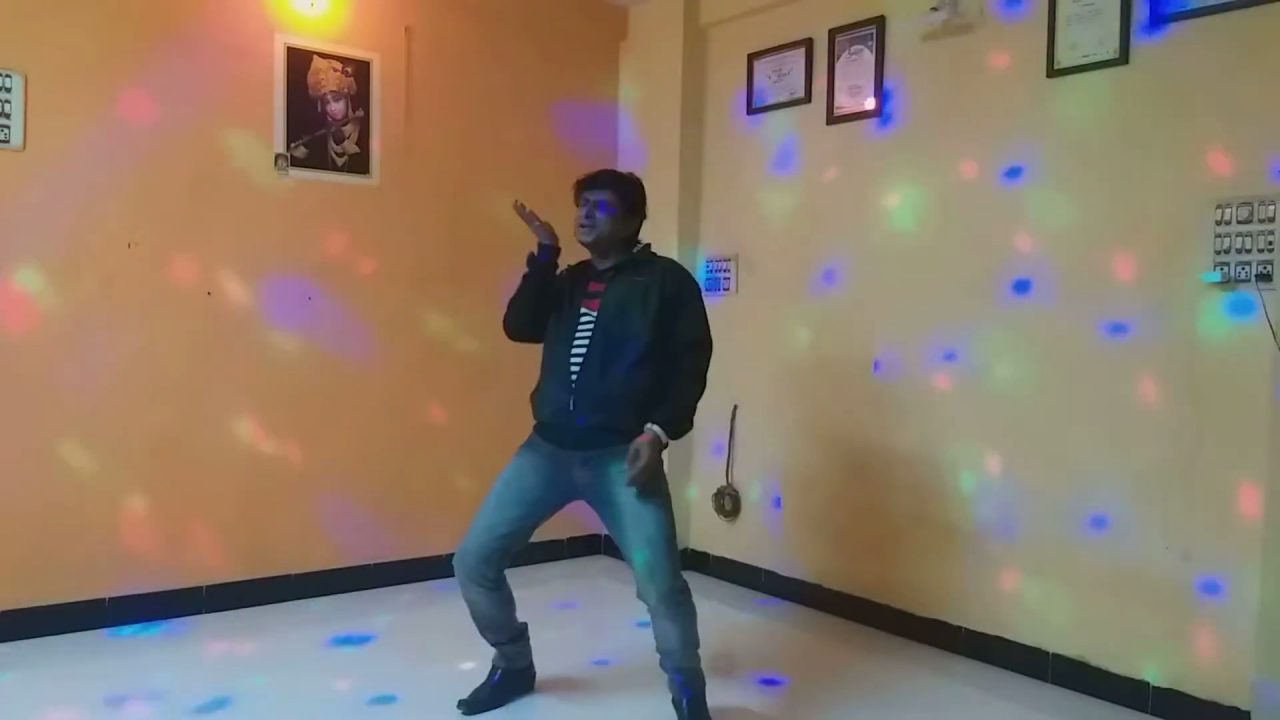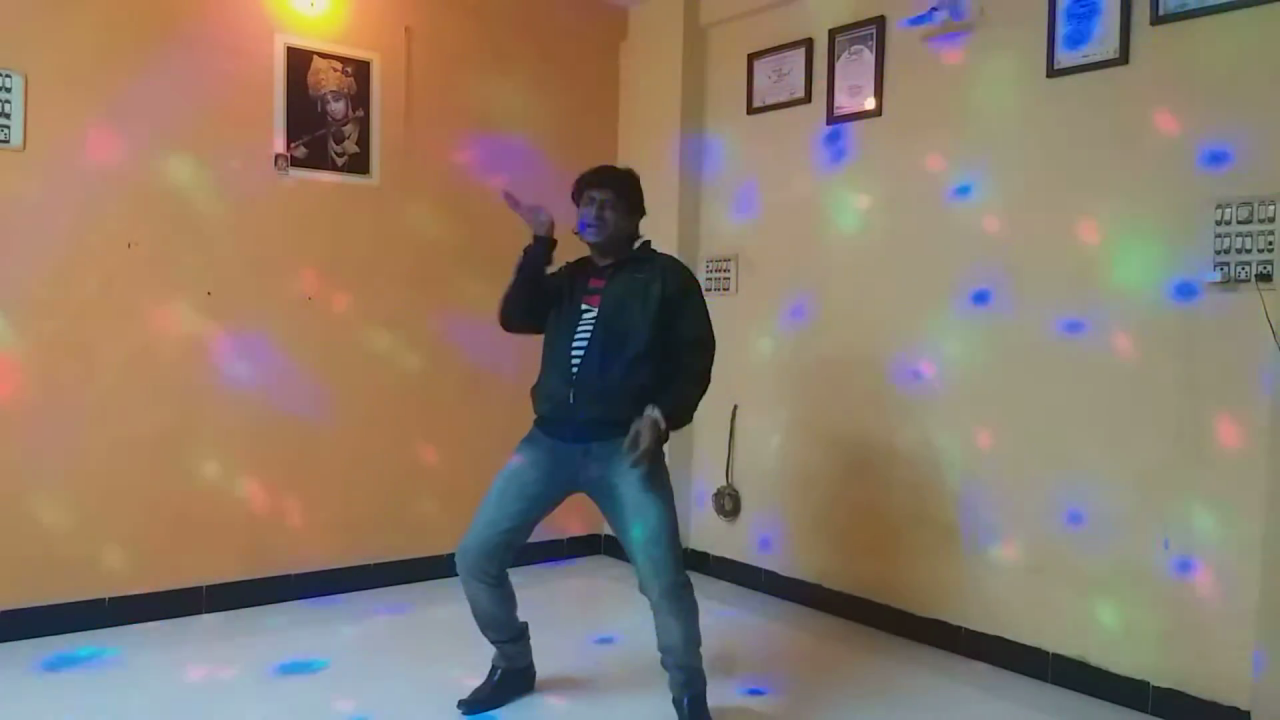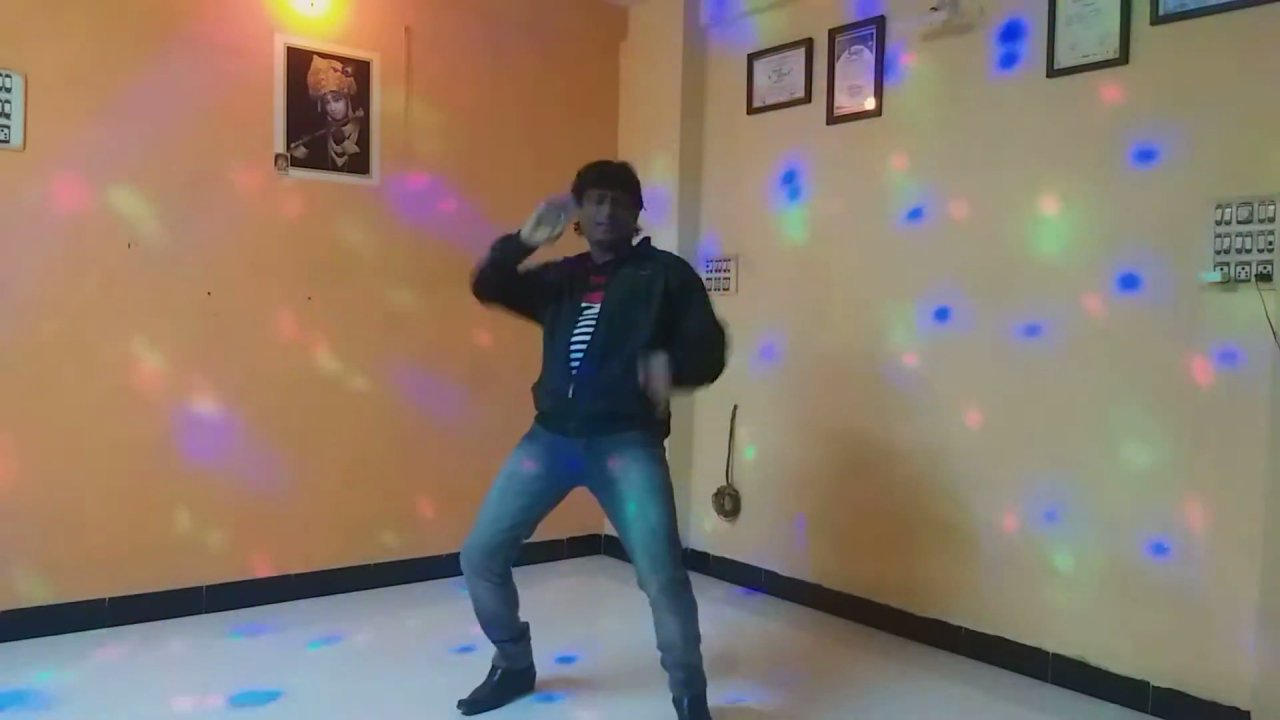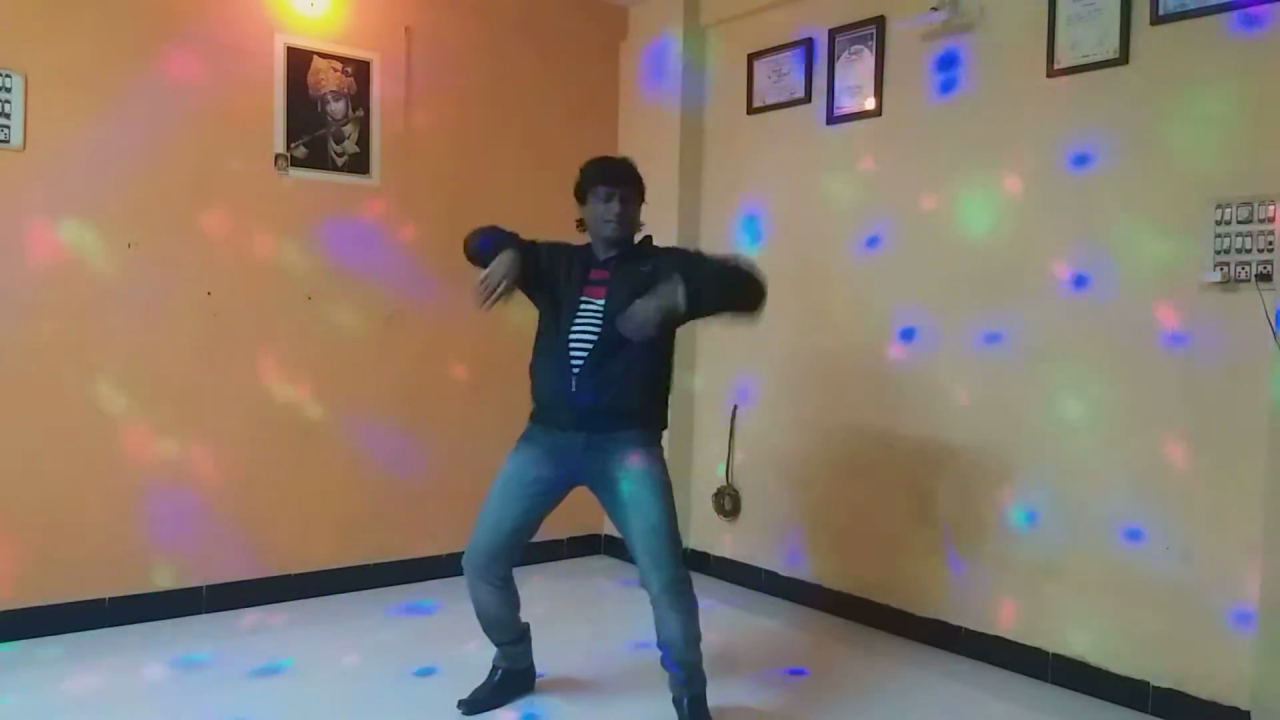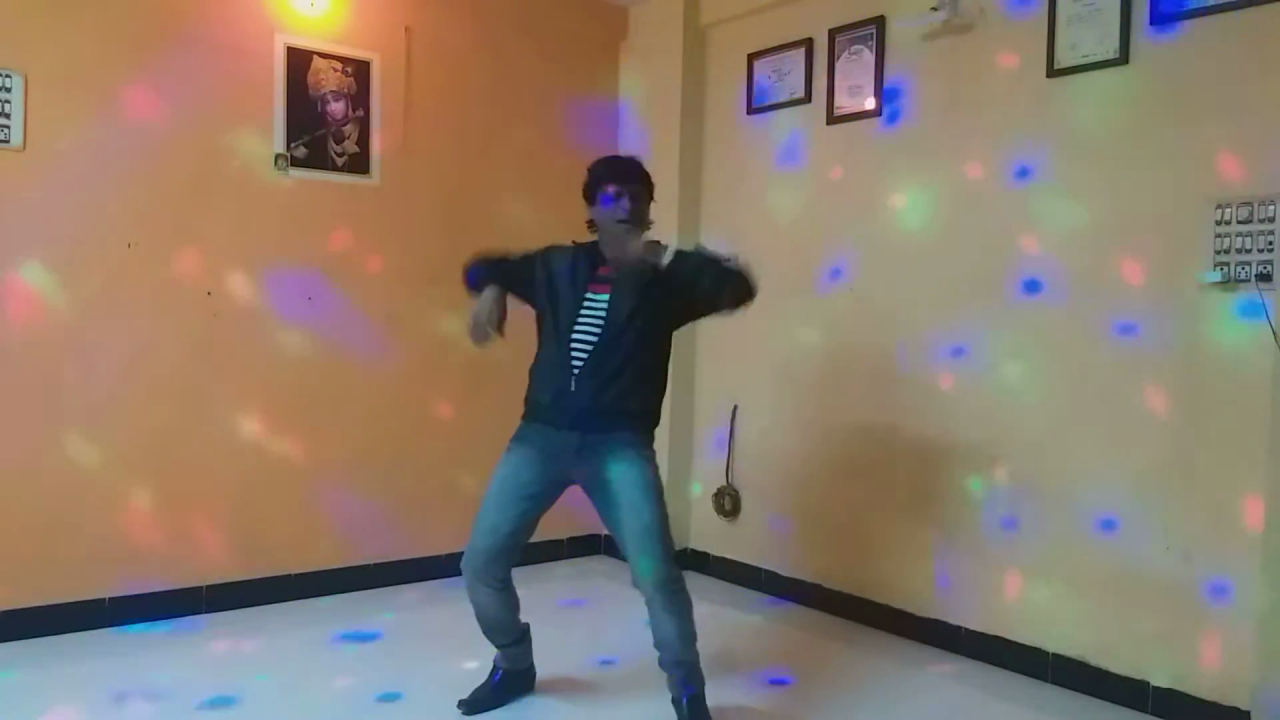
dt=0.1s
person 1, frame 1
left shoulder: (666, 281)
right shoulder: (568, 282)
left elbow: (690, 368)
right elbow: (518, 326)
left wrist: (657, 432)
right wrist: (545, 253)
left hip: (622, 454)
right hip: (548, 448)
left knee: (660, 582)
right knee: (473, 561)
right ankle: (514, 665)
person 1, frame 2
left shoulder: (665, 277)
right shoulder: (566, 280)
left elbow: (696, 358)
right elbow: (513, 317)
left wrist: (661, 413)
right wrist: (538, 243)
left hip: (624, 446)
right hip: (548, 441)
left knee: (664, 576)
right knee: (476, 557)
right ankle: (513, 664)
person 1, frame 3
left shoulder: (666, 274)
right shoulder: (563, 275)
left elbow: (709, 349)
right elbow: (489, 286)
left wrist: (671, 364)
right wrist: (526, 239)
left hip: (627, 442)
right hip: (550, 437)
left knee: (662, 573)
right knee: (481, 556)
right ankle: (513, 664)
person 1, frame 4
left shoulder: (662, 269)
right shoulder: (558, 264)
left elbow: (747, 290)
right elbow: (482, 243)
left wrist: (678, 296)
right wrist: (504, 256)
left hip: (625, 441)
right hip: (548, 435)
left knee: (663, 573)
right knee: (482, 559)
right ankle: (514, 665)
person 1, frame 5
left shoulder: (662, 274)
right shoulder: (560, 266)
left elbow: (735, 288)
right elbow: (487, 271)
left wrist: (662, 259)
right wrist: (491, 292)
left hip: (618, 442)
right hip: (541, 435)
left knee: (656, 573)
right knee: (481, 561)
right ankle: (514, 665)
